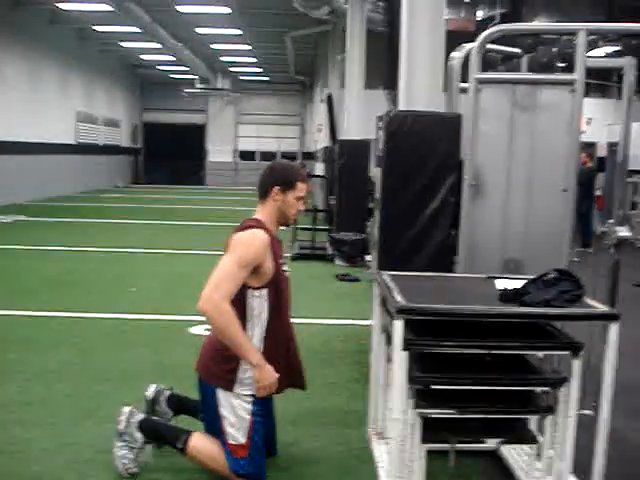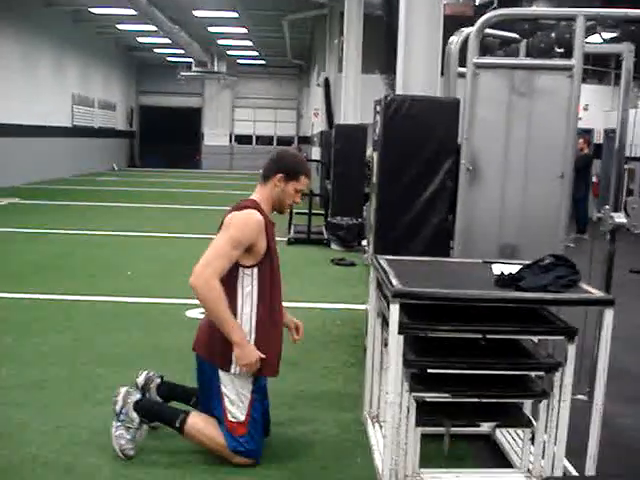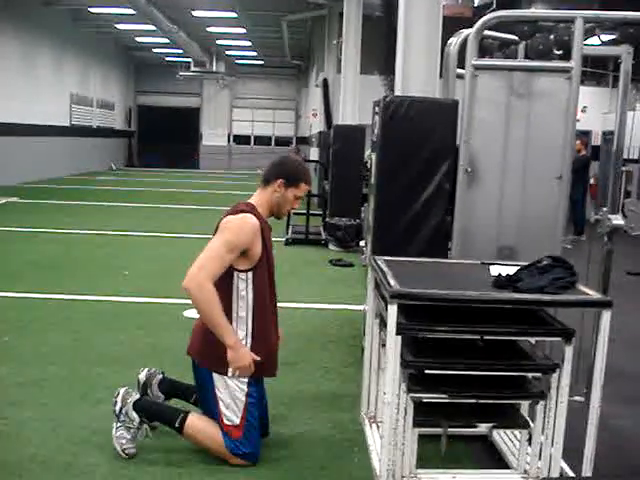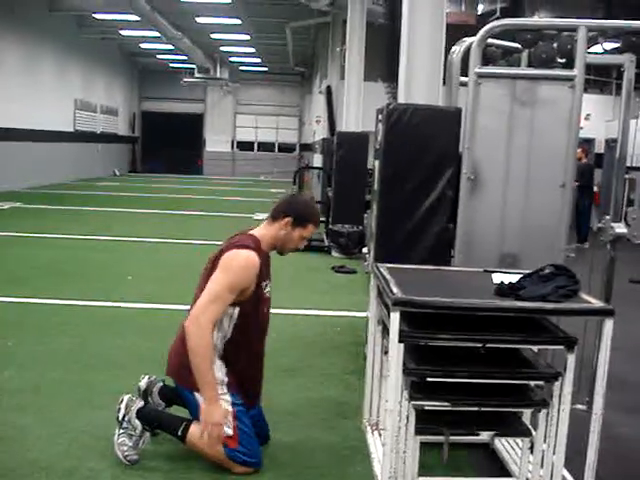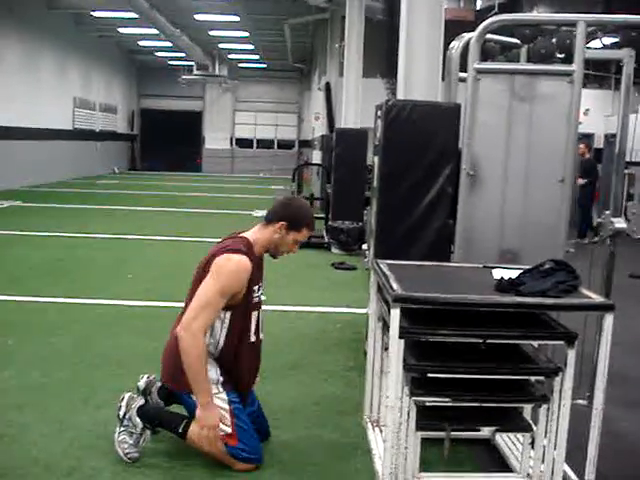
dt=0.3s
person 1, frame 1
left shoulder: (267, 238)
right shoulder: (254, 238)
right elbow: (211, 303)
right wrist: (258, 364)
left hip: (245, 367)
right hip: (234, 371)
left knee: (266, 448)
left ankle: (170, 402)
right ankle: (145, 427)
person 1, frame 2
left shoulder: (260, 219)
right shoulder: (248, 218)
right elbow: (201, 280)
left wrist: (283, 317)
right wrist: (240, 342)
left hip: (237, 346)
right hip: (228, 350)
left knee: (257, 426)
right knee: (245, 452)
left ankle: (160, 390)
right ankle: (142, 407)
person 1, frame 3
left shoulder: (255, 221)
right shoulder: (245, 222)
right elbow: (195, 282)
left wrist: (268, 328)
right wrist: (234, 347)
left hip: (236, 347)
right hip: (222, 351)
left knee: (258, 428)
right knee: (244, 452)
left ankle: (162, 386)
right ankle: (141, 407)
person 1, frame 4
left shoulder: (257, 250)
right shoulder: (245, 258)
right elbow: (197, 324)
right wrist: (210, 401)
left hip: (227, 361)
right hip: (204, 366)
left knee: (259, 435)
right knee: (245, 460)
left ankle: (162, 394)
right ankle: (145, 416)
person 1, frame 5
left shoulder: (249, 252)
right shoulder: (237, 262)
right elbow: (188, 330)
left wrist: (247, 369)
right wrist: (205, 404)
left hip: (221, 362)
right hip: (199, 367)
left knee: (260, 432)
right knee: (247, 457)
left ankle: (161, 393)
right ankle: (145, 413)
